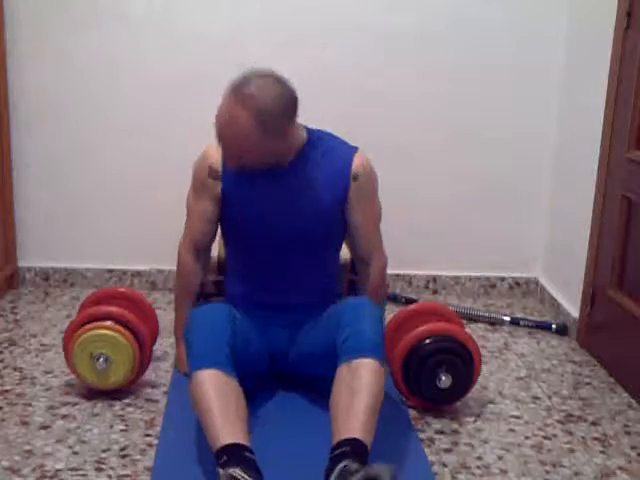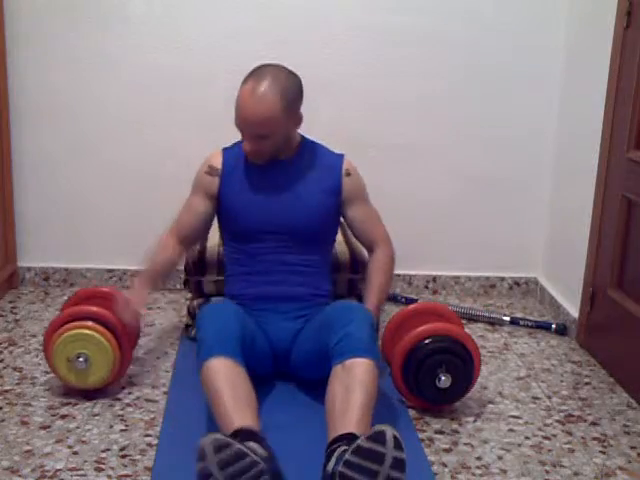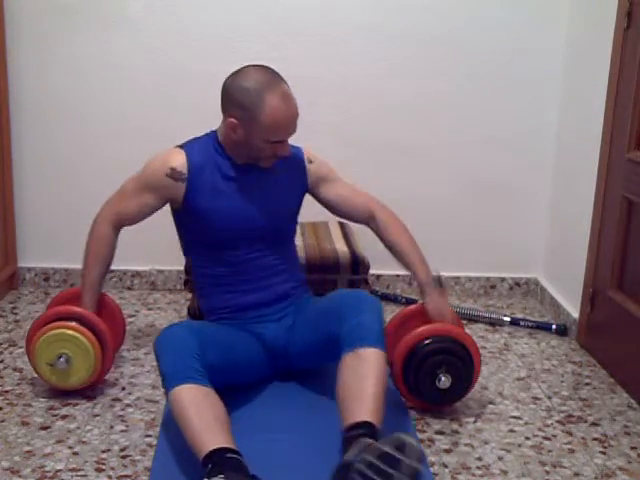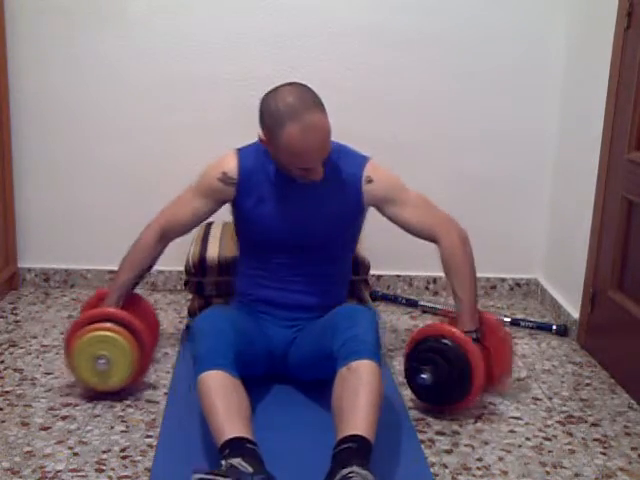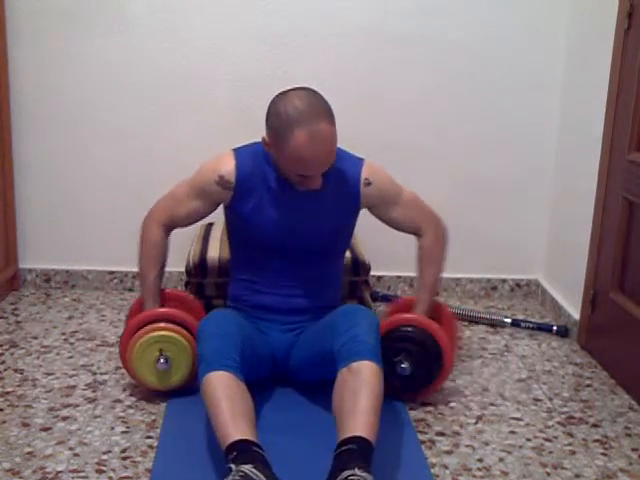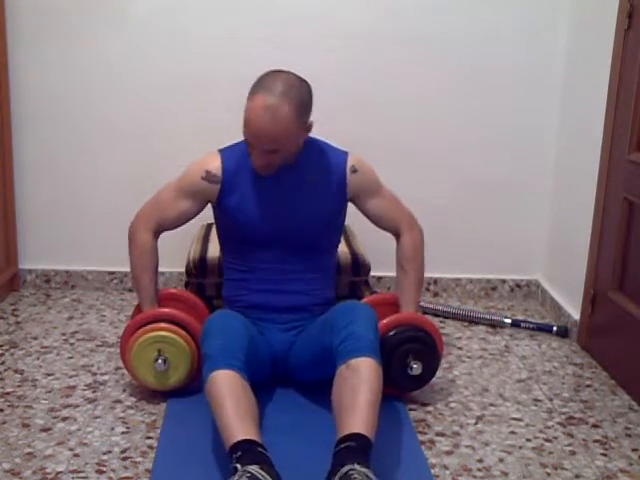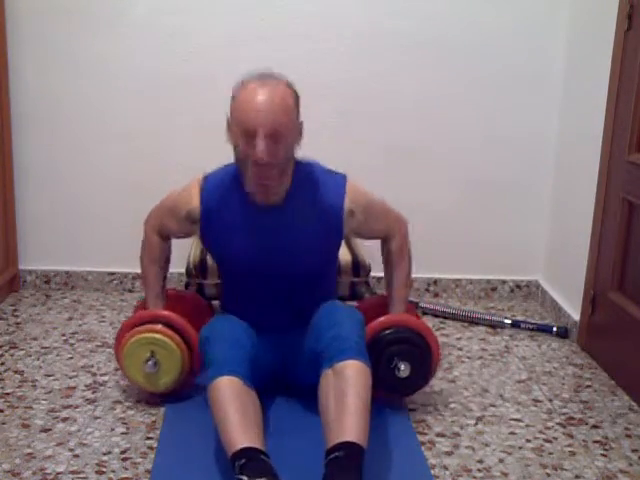
dt=0.7s
person 1, frame 1
left shoulder: (351, 168)
right shoulder: (214, 164)
left elbow: (371, 261)
right elbow: (193, 253)
left wrist: (368, 336)
right wrist: (183, 339)
left hip: (314, 328)
right hip: (247, 328)
left knee: (360, 315)
right knee: (206, 322)
person 1, frame 2
left shoulder: (338, 172)
right shoulder: (219, 168)
left elbow: (380, 247)
right elbow: (179, 238)
left wrist: (369, 319)
right wrist: (142, 283)
left hip: (312, 329)
right hip: (248, 328)
left knee: (351, 319)
right knee: (218, 315)
person 1, frame 3
left shoulder: (302, 164)
right shoulder: (181, 168)
left elbow: (375, 214)
right elbow: (109, 221)
left wrist: (429, 286)
right wrist: (88, 308)
left hip: (299, 319)
right hip: (233, 334)
left knee: (361, 306)
right knee: (174, 342)
person 1, frame 4
left shoulder: (362, 175)
right shoulder: (235, 171)
left elbow: (450, 235)
right elbow: (160, 231)
left wrist: (468, 327)
right wrist: (112, 305)
left hip: (319, 334)
right hip: (252, 325)
left knee: (358, 320)
right knee: (211, 324)
person 1, frame 5
left shoulder: (360, 177)
right shoulder: (231, 173)
left elbow: (431, 229)
right elbow: (157, 222)
left wrist: (421, 314)
right wrist: (152, 311)
left hip: (317, 334)
right hip: (250, 330)
left knee: (358, 321)
right knee: (216, 327)
person 1, frame 6
left shoulder: (344, 170)
right shoulder: (218, 170)
left elbow: (408, 231)
right elbow: (144, 227)
right wrist: (151, 316)
left hip: (314, 334)
right hip: (247, 331)
left knee: (358, 318)
right knee: (221, 328)
person 1, frame 7
left shoulder: (340, 198)
right shoulder: (202, 199)
left elbow: (396, 234)
right elbow: (155, 230)
right wrist: (155, 311)
left hip: (314, 340)
right hip: (243, 339)
left knee: (342, 320)
right knee: (223, 335)
